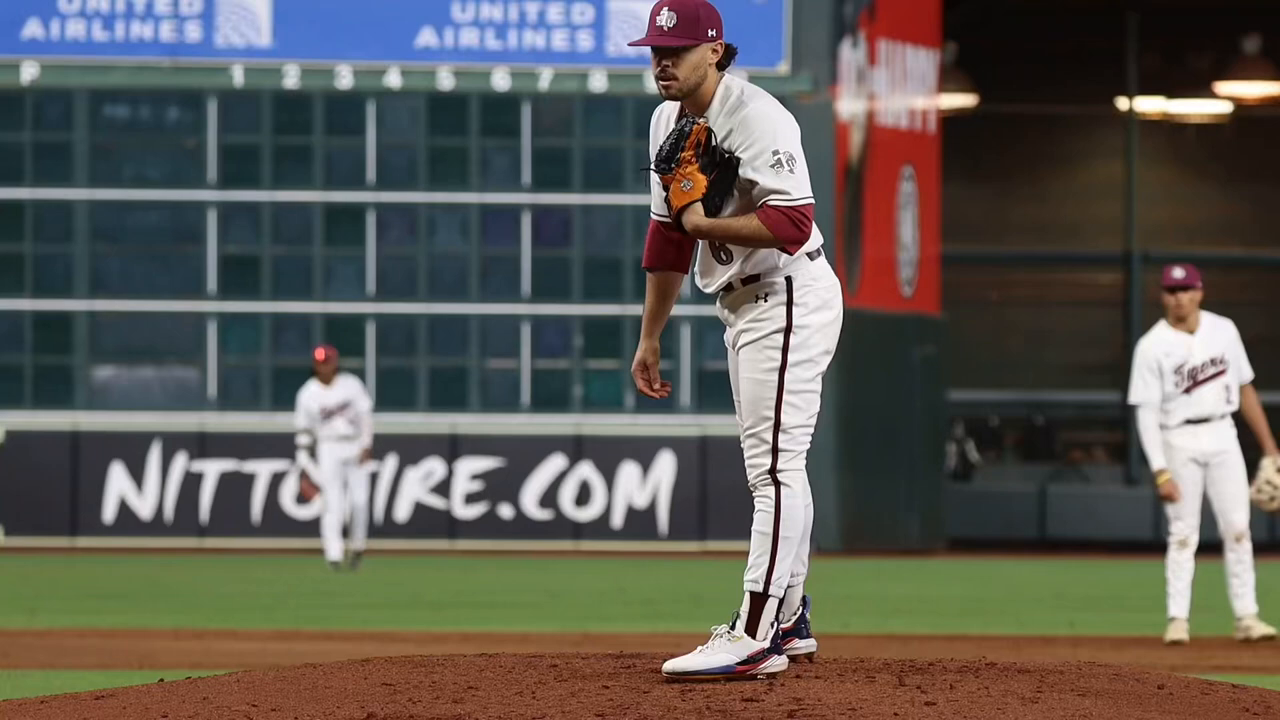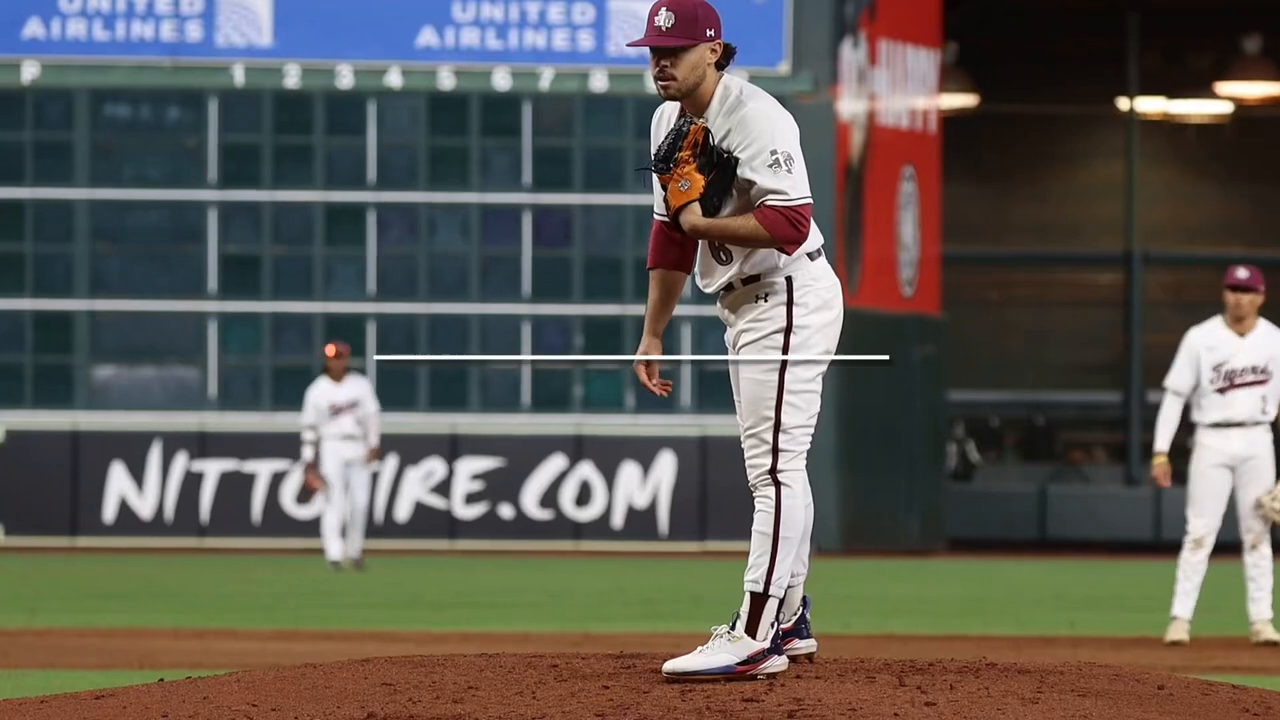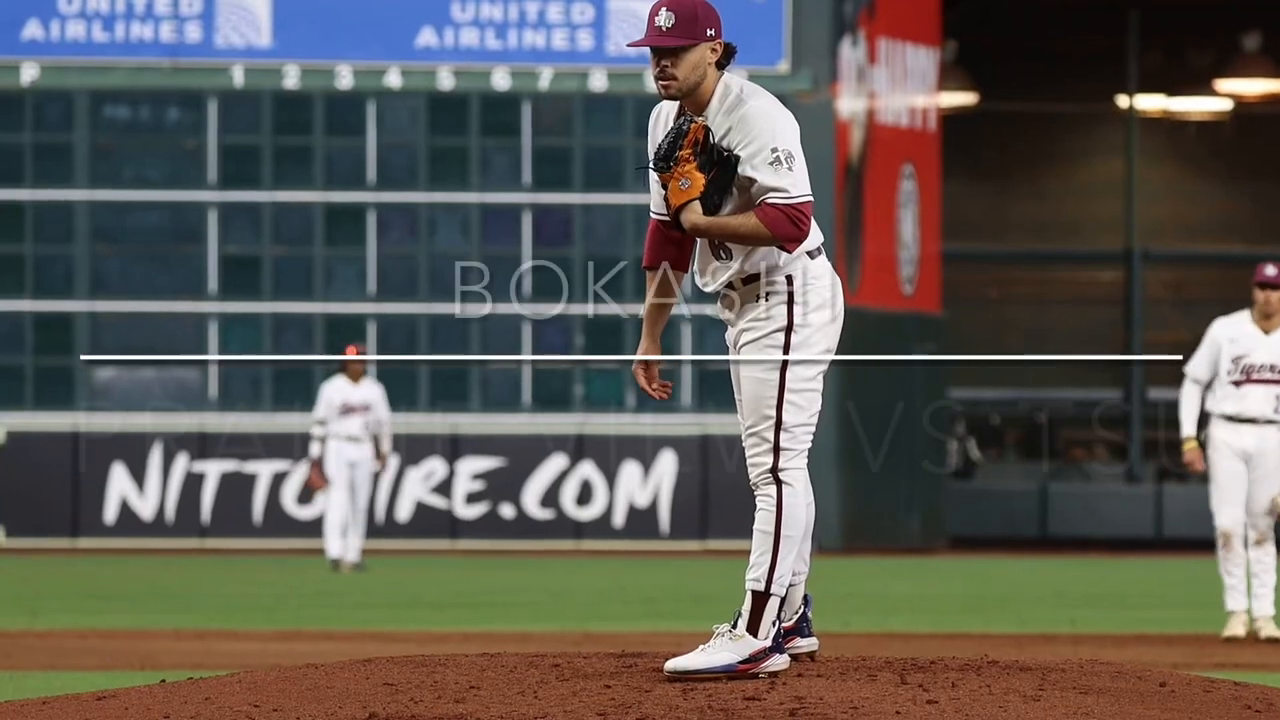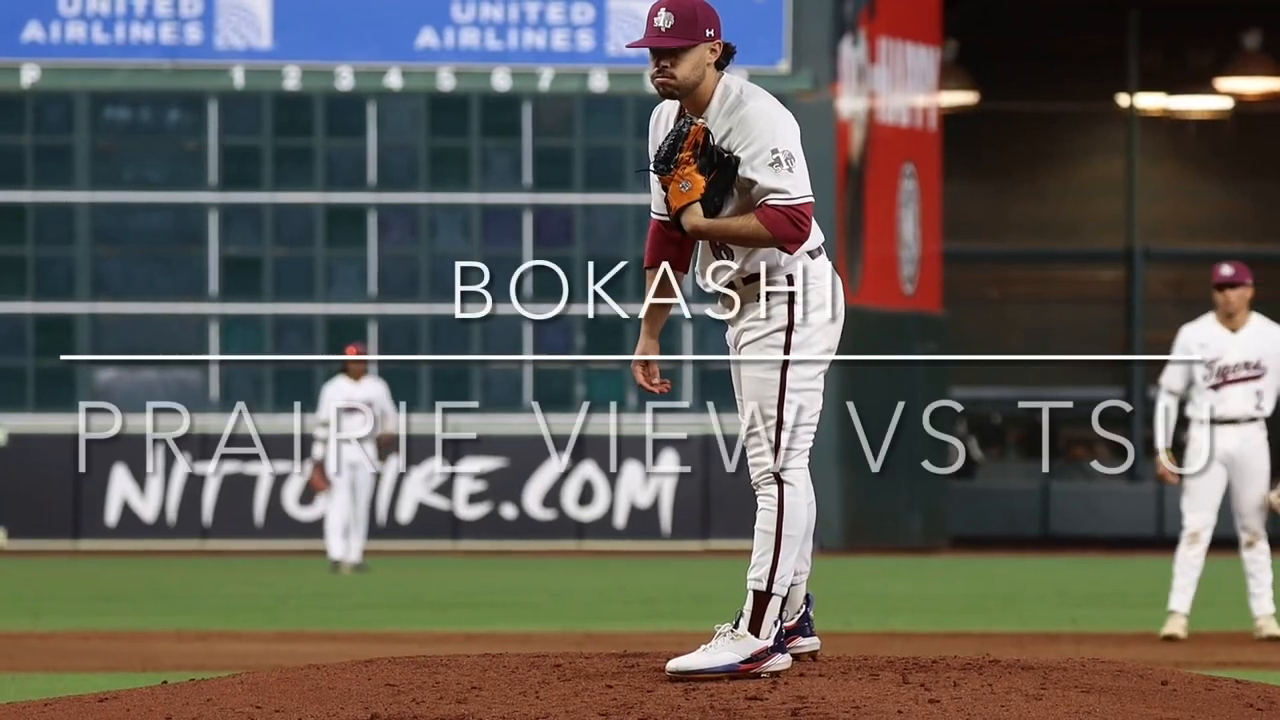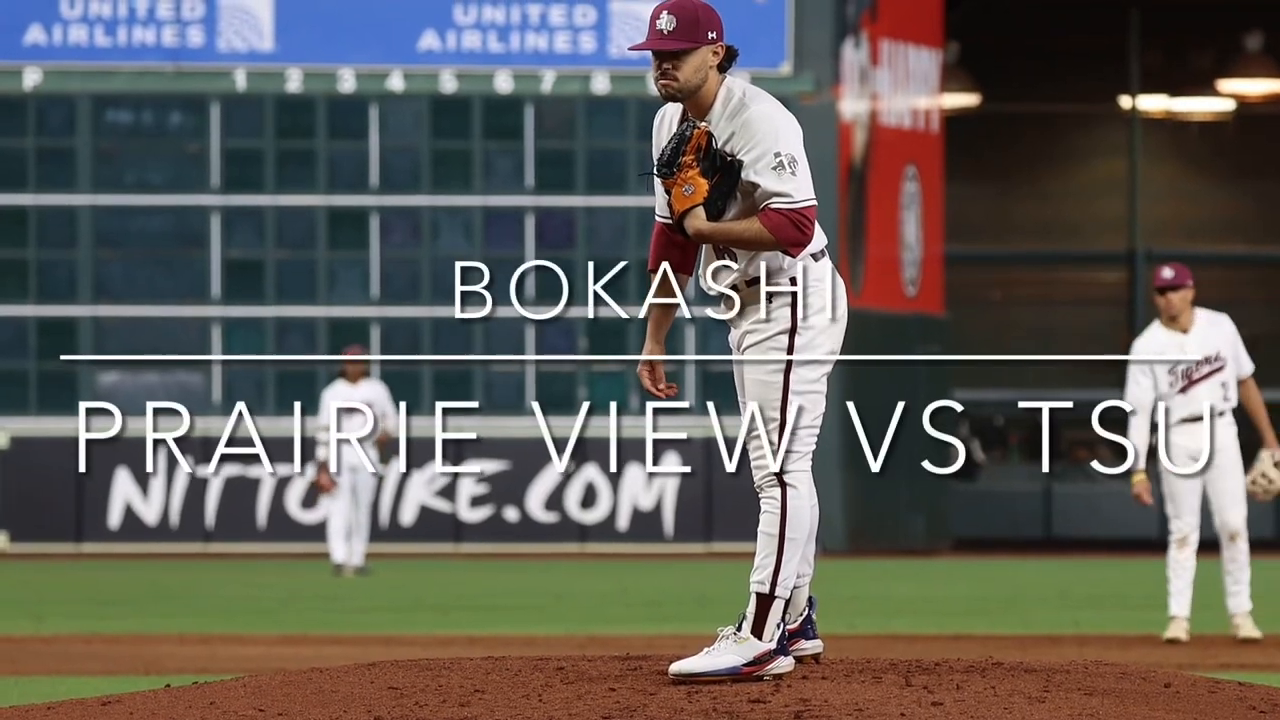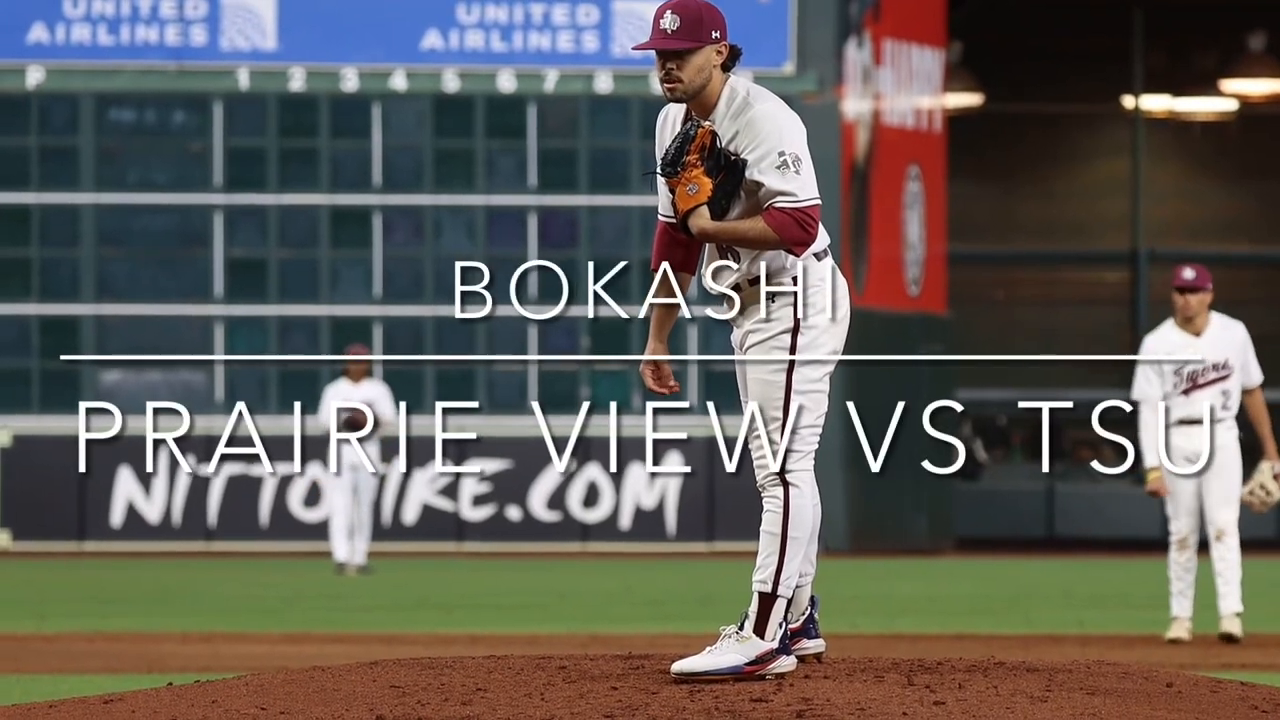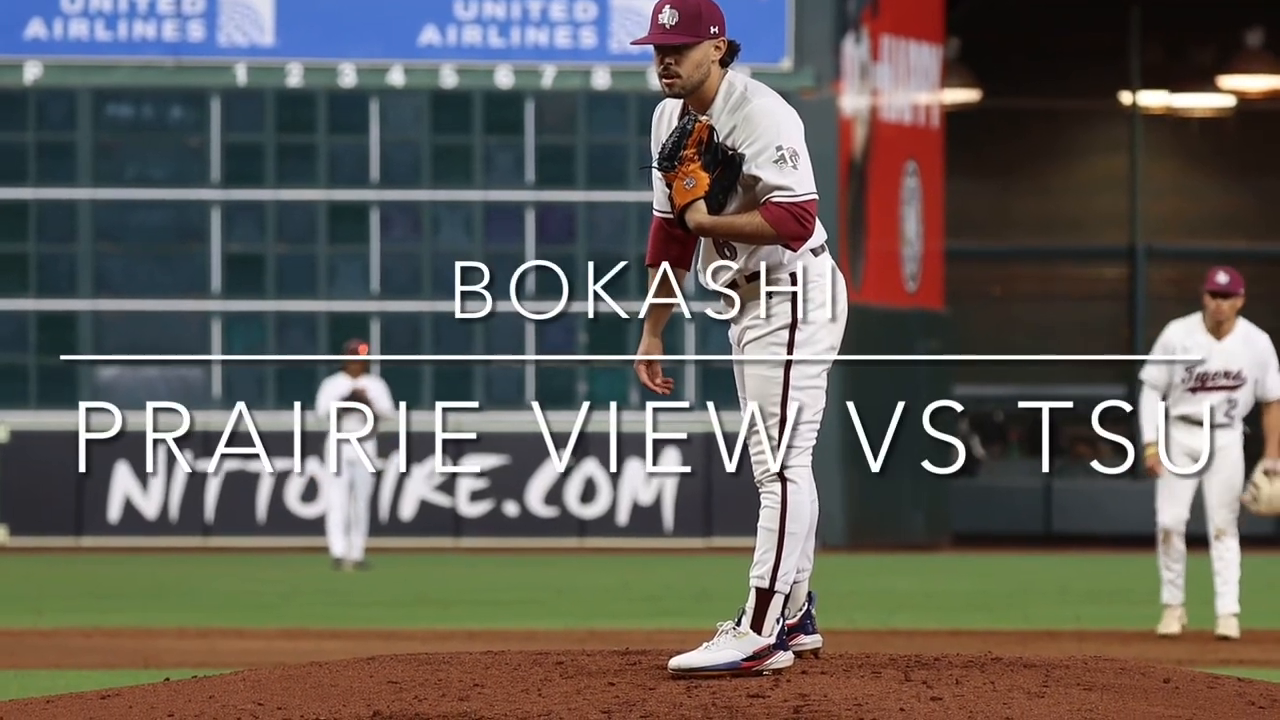
dt=0.5s
person 1, frame 1
left shoulder: (756, 117)
right shoulder: (667, 120)
left elbow: (793, 224)
right elbow: (667, 233)
left wrist: (703, 224)
right wrist: (649, 338)
left hip: (788, 299)
right hip: (742, 304)
left knee: (773, 467)
right knee: (771, 464)
left ankle: (756, 637)
right ankle: (788, 619)
person 1, frame 2
left shoulder: (755, 117)
right shoulder: (668, 121)
left elbow: (790, 224)
right elbow: (670, 235)
left wrist: (701, 224)
right wrist: (652, 335)
left hip: (788, 300)
right hip: (742, 303)
left knee: (774, 466)
right knee: (774, 466)
left ankle: (756, 637)
right ankle: (788, 620)
person 1, frame 3
left shoulder: (755, 115)
right shoulder: (665, 120)
left elbow: (791, 222)
right elbow: (667, 232)
left wrist: (701, 222)
right wrist: (650, 336)
left hip: (788, 298)
right hip: (742, 302)
left knee: (774, 465)
right knee: (773, 464)
left ankle: (758, 636)
right ankle: (789, 618)
person 1, frame 4
left shoulder: (756, 116)
right shoulder: (665, 120)
left elbow: (791, 223)
right elbow: (666, 233)
left wrist: (701, 224)
right wrist: (649, 335)
left hip: (790, 298)
right hip: (743, 302)
left knee: (777, 465)
right knee: (775, 465)
left ankle: (759, 635)
right ankle: (791, 618)
person 1, frame 5
left shoulder: (758, 119)
right shoulder: (668, 123)
left elbow: (794, 226)
right elbow: (670, 237)
left wrist: (705, 228)
right wrist: (654, 338)
left hip: (793, 301)
right hip: (746, 306)
left knee: (780, 469)
right knee: (777, 468)
left ankle: (762, 638)
right ankle: (794, 621)
person 1, frame 6
left shoulder: (763, 119)
right shoulder: (672, 123)
left elbow: (799, 226)
right elbow: (673, 237)
left wrist: (708, 227)
right wrist: (657, 338)
left hip: (796, 301)
right hip: (749, 306)
left knee: (782, 468)
right knee: (781, 468)
left ankle: (764, 638)
right ankle: (797, 620)
person 1, frame 7
left shoulder: (760, 113)
right shoulder: (668, 118)
left elbow: (796, 219)
right elbow: (669, 229)
left wrist: (706, 222)
right wrist: (652, 331)
left hip: (793, 295)
right hip: (745, 301)
left knee: (780, 463)
right knee: (776, 463)
left ankle: (761, 633)
right ankle: (794, 615)
person 2, frame 1
left shoulder: (1224, 330)
right shoulder: (1151, 346)
left elbow: (1245, 388)
right elbow: (1146, 414)
right wrist: (1160, 471)
left hip: (1222, 436)
right hip: (1179, 442)
left knee: (1237, 526)
right knee: (1182, 533)
left ankle: (1247, 617)
right ankle: (1178, 620)
person 2, frame 2
right shoulder: (1199, 338)
right elbow: (1174, 397)
right wrist: (1160, 452)
right hip: (1211, 443)
right knee: (1200, 532)
right ankle: (1180, 619)
person 2, frame 3
right shoulder: (1224, 329)
right elbow: (1193, 383)
right wrist: (1189, 439)
right hip: (1225, 435)
right knee: (1228, 523)
right ankle: (1238, 612)
person 2, frame 4
right shoulder: (1193, 335)
right elbow: (1169, 394)
right wrist: (1163, 451)
right hip: (1205, 438)
right knee: (1196, 525)
right ankle: (1177, 614)
person 2, frame 5
left shoulder: (1221, 325)
right shoulder: (1146, 346)
left elbow: (1245, 382)
right elbow: (1138, 412)
right wrist: (1138, 471)
left hip: (1221, 432)
right hip: (1178, 439)
left knee: (1232, 525)
right knee: (1182, 530)
left ankle: (1241, 614)
right ankle: (1179, 618)
person 2, frame 6
left shoulder: (1234, 332)
right shoulder: (1156, 343)
right elbow: (1148, 410)
right wrist: (1152, 469)
left hip: (1222, 437)
right hip: (1177, 441)
left knee: (1223, 525)
right knee: (1182, 532)
left ankle: (1230, 614)
right ankle: (1181, 618)
person 2, frame 7
right shoulder: (1176, 334)
right elbow: (1151, 389)
right wrist: (1151, 443)
left hip: (1227, 439)
right hip: (1178, 436)
left knee: (1224, 525)
right knee: (1169, 522)
left ankle: (1228, 614)
right ankle: (1173, 607)
person 3, frame 1
left shoulder: (863, 44)
right shoulder: (846, 47)
left elbow: (865, 88)
right elbow: (844, 91)
left hip: (859, 122)
right hip: (849, 122)
left knee: (857, 191)
right knee: (848, 195)
left ankle: (854, 275)
right ankle: (849, 274)
person 3, frame 2
left shoulder: (863, 45)
right shoulder: (847, 46)
left elbow: (866, 87)
right elbow: (844, 89)
left hip: (860, 120)
right hip: (849, 121)
left knee: (857, 193)
right knee: (848, 194)
left ankle: (854, 276)
right ankle: (849, 274)
person 3, frame 3
left shoulder: (863, 43)
right shoulder: (846, 45)
left elbow: (865, 86)
right elbow: (843, 89)
left hip: (859, 119)
right hip: (848, 120)
left knee: (857, 194)
right knee: (848, 194)
left ankle: (855, 273)
right ankle: (849, 273)
person 3, frame 4
left shoulder: (864, 42)
right shoulder: (846, 45)
left elbow: (866, 85)
right elbow: (843, 88)
left hip: (859, 119)
right hip: (849, 119)
left knee: (857, 191)
right knee: (849, 194)
left ankle: (856, 272)
right ankle: (850, 274)
person 3, frame 5
left shoulder: (865, 44)
right shoulder: (848, 46)
left elbow: (867, 87)
right elbow: (846, 90)
left hip: (861, 121)
right hip: (850, 122)
left knee: (860, 195)
right knee: (850, 196)
left ankle: (858, 273)
right ankle: (853, 272)
person 3, frame 6
left shoulder: (868, 43)
right shoulder: (852, 46)
left elbow: (870, 86)
right elbow: (850, 88)
left hip: (864, 119)
right hip: (854, 119)
left knee: (862, 191)
right knee: (854, 188)
left ankle: (861, 273)
right ankle: (855, 274)
person 3, frame 7
left shoulder: (866, 40)
right shoulder: (849, 43)
left elbow: (867, 83)
right elbow: (847, 85)
left wrist: (863, 114)
left hip: (862, 116)
right hip: (851, 116)
left knee: (860, 187)
right knee: (851, 185)
left ankle: (859, 270)
right ankle: (853, 270)
person 4, frame 1
left shoulder: (352, 383)
right shoulder: (306, 394)
left elbow: (365, 414)
right elbow: (302, 430)
left wrist: (366, 446)
right wrist: (303, 465)
left hip: (355, 448)
right hip: (328, 450)
left knee: (360, 500)
right knee: (332, 504)
left ankle: (357, 547)
right ankle: (334, 557)
person 4, frame 2
left shoulder: (361, 384)
right shoulder: (316, 390)
left elbow: (372, 415)
right elbow: (309, 426)
left wrist: (374, 446)
right wrist: (309, 462)
left hip: (359, 449)
right hip: (332, 449)
left knee: (360, 503)
right knee: (334, 504)
left ankle: (354, 554)
right ankle: (334, 557)
person 4, frame 3
left shoulder: (375, 388)
right shoulder: (330, 387)
left elbow: (384, 421)
right elbow: (319, 422)
left wrist: (384, 453)
right wrist: (315, 458)
left hip: (364, 451)
right hip: (337, 448)
left knee: (360, 505)
right knee: (337, 502)
left ankle: (353, 557)
right ankle: (335, 555)
person 4, frame 4
left shoulder: (378, 386)
right shoulder: (332, 388)
left elbow: (389, 414)
right elbow: (322, 423)
left wrist: (388, 433)
right wrist: (317, 460)
left hip: (366, 451)
right hip: (338, 450)
left knee: (361, 505)
right knee: (338, 503)
left ankle: (355, 557)
right ankle: (337, 557)
person 4, frame 5
left shoulder: (377, 388)
right shoulder: (331, 391)
left elbow: (391, 417)
right elbow: (323, 428)
left wrist: (386, 434)
right wrist: (322, 463)
left hip: (367, 453)
right hip: (339, 452)
left knee: (363, 508)
right knee: (338, 507)
left ankle: (357, 560)
right ankle: (339, 561)
person 4, frame 6
left shoulder: (379, 388)
right shoulder: (333, 389)
left elbow: (391, 418)
right elbow: (324, 420)
left wrist: (370, 417)
right wrist: (343, 422)
left hip: (369, 451)
right hip: (341, 450)
left knee: (365, 506)
right knee: (341, 505)
left ankle: (360, 559)
right ankle: (342, 559)
person 4, frame 7
left shoulder: (376, 384)
right shoulder: (331, 383)
left elbow: (388, 412)
right elbow: (322, 412)
left wrist: (368, 400)
right wrist: (343, 401)
left hip: (365, 446)
right hip: (338, 445)
left knee: (361, 502)
right knee: (337, 500)
left ankle: (357, 555)
right ankle: (338, 554)
